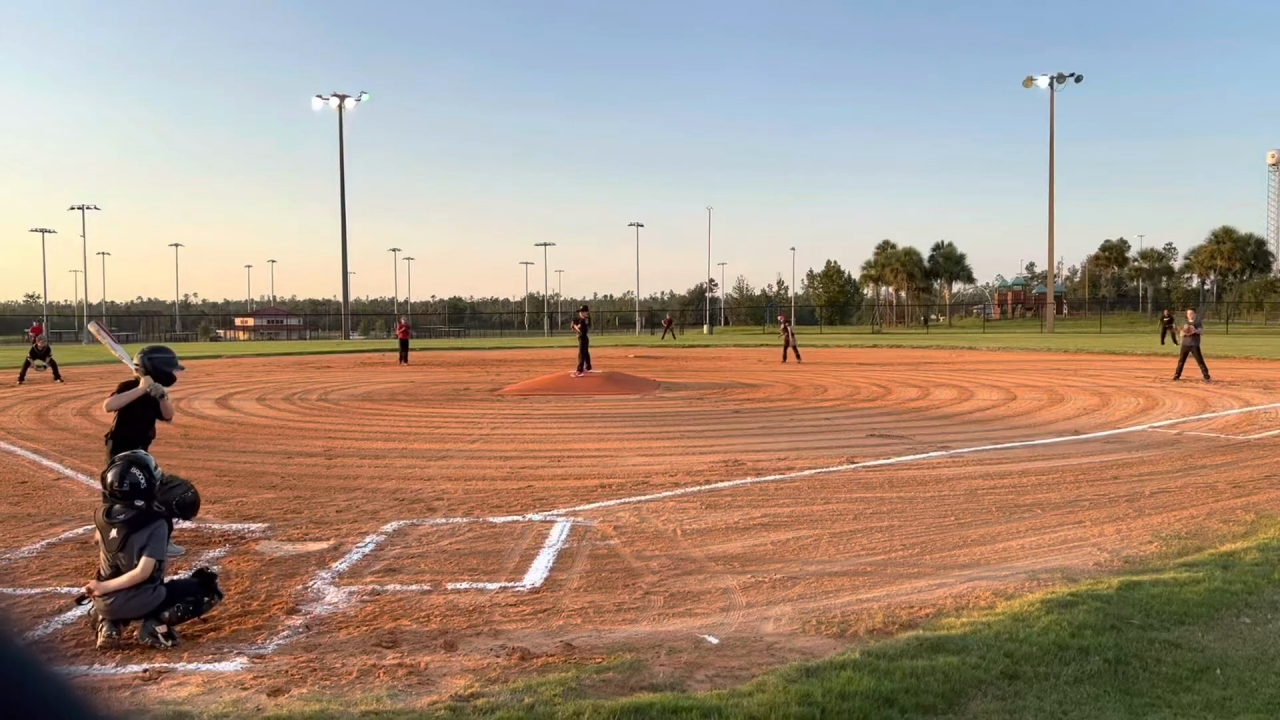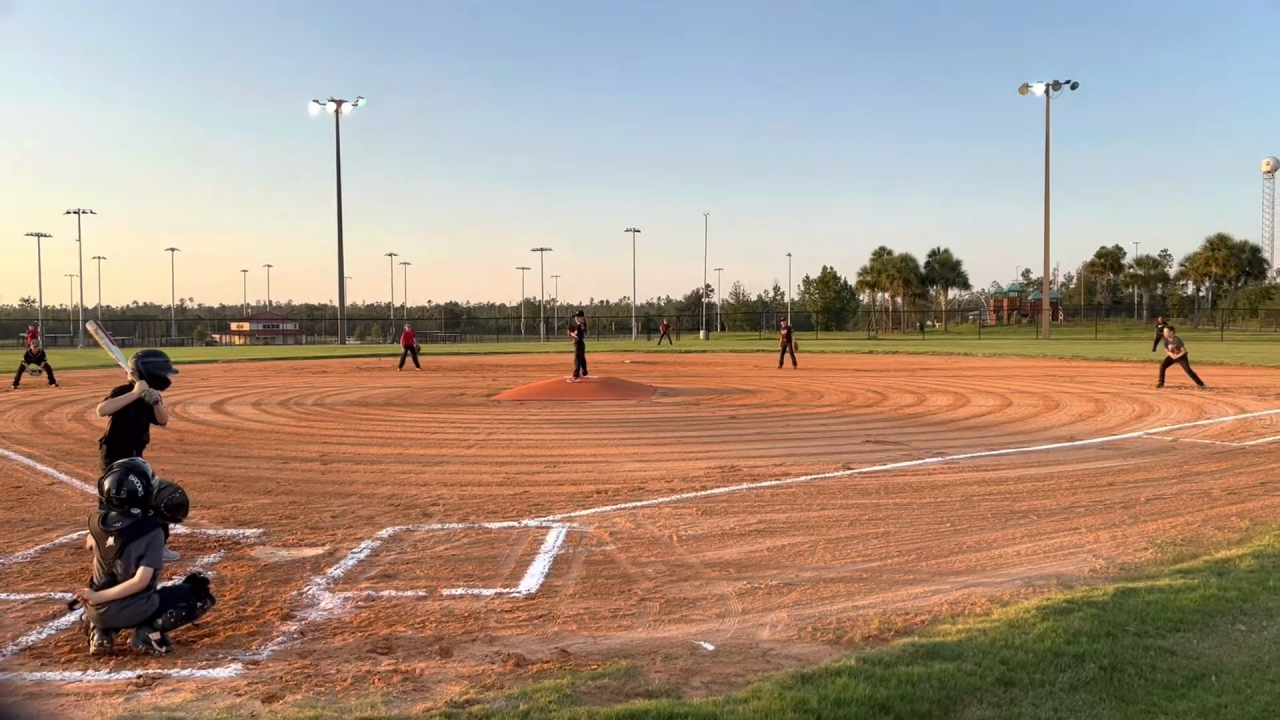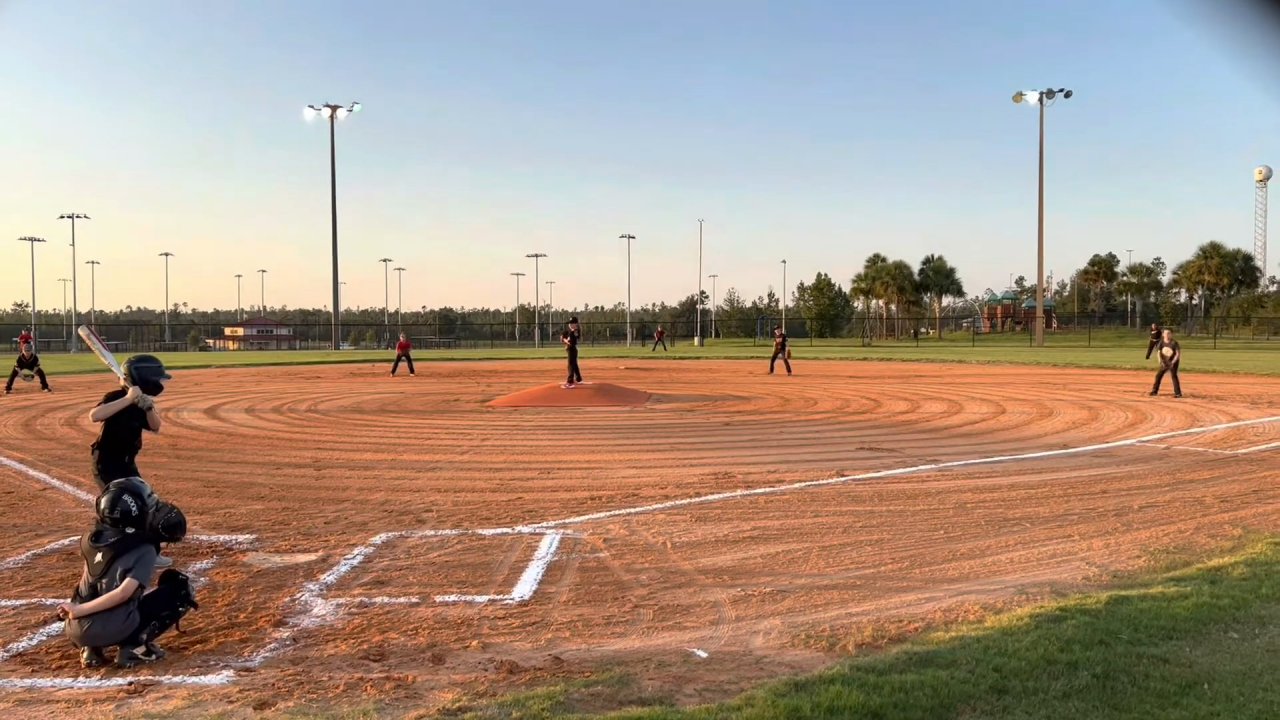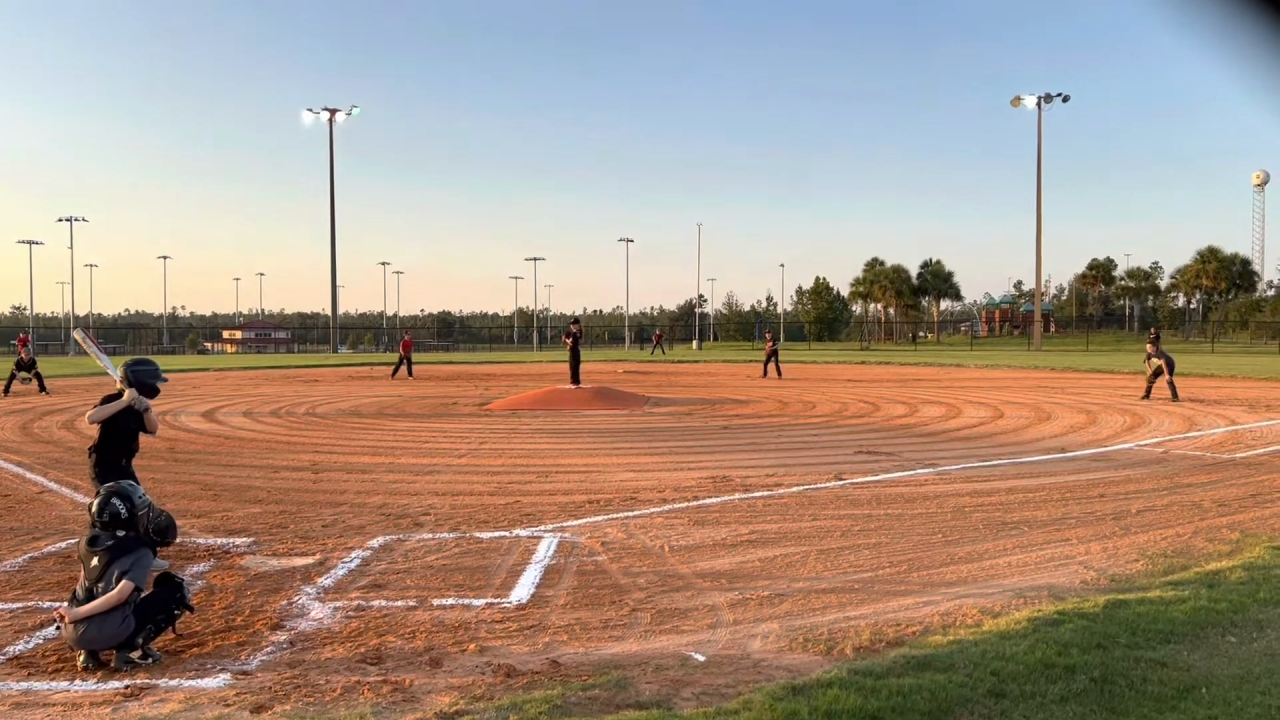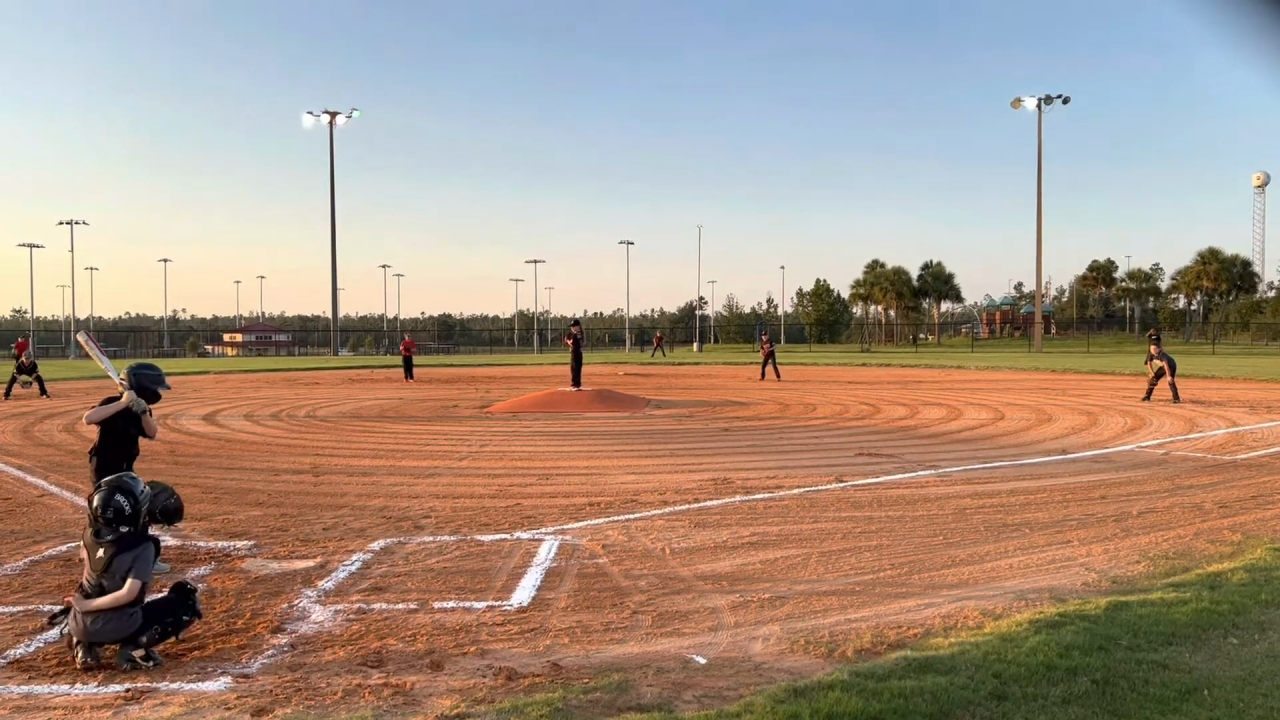
dt=1s
person 1, frame 1
left shoulder: (154, 391)
right shoulder: (129, 388)
left elbow: (168, 417)
right elbow: (108, 406)
left wrist: (162, 396)
right wrist: (141, 389)
left hip: (138, 450)
right hip: (122, 452)
person 1, frame 2
left shoulder: (150, 396)
right shoulder: (124, 392)
left elbow: (163, 421)
right elbow: (101, 410)
left wrist: (156, 402)
right wrist: (135, 394)
left hip: (133, 456)
right hip: (115, 457)
person 1, frame 3
left shoulder: (141, 402)
right shoulder: (116, 398)
left elbow: (155, 427)
right elbow: (94, 416)
left wrist: (149, 407)
right wrist: (128, 400)
left hip: (126, 462)
right hip: (106, 462)
person 1, frame 4
left shoulder: (139, 404)
right shoulder: (111, 401)
left elbow: (152, 429)
right elbow: (91, 418)
left wrist: (145, 409)
right wrist: (124, 402)
left hip: (123, 465)
right hip: (104, 466)
person 1, frame 5
left shoulder: (140, 408)
right shoulder: (113, 404)
left elbow: (151, 434)
right elbow: (88, 418)
left wrist: (144, 412)
right wrist: (122, 403)
left hip: (125, 468)
right hip: (104, 467)
person 2, frame 1
left shoulder: (102, 516)
right shoulder: (155, 523)
right elbow: (142, 573)
right wrist: (103, 587)
left hip: (106, 603)
right hip: (142, 603)
right knee: (208, 587)
left ankle: (110, 624)
right ankle: (157, 625)
person 2, frame 2
left shoulder: (97, 522)
right shoulder: (152, 532)
right elbow: (140, 582)
right wrist: (98, 597)
left hip: (97, 612)
right hip: (134, 613)
right knee: (200, 592)
left ankle: (102, 632)
right ankle: (151, 632)
person 2, frame 3
left shoulder: (92, 539)
right shoulder: (144, 549)
right elbow: (123, 594)
right wrist: (78, 610)
left hip: (76, 630)
right hip: (112, 631)
right knee: (181, 589)
left ankle: (91, 648)
right ankle: (135, 647)
person 2, frame 4
left shoulder: (89, 542)
right shoulder: (141, 553)
right elbow: (118, 596)
right wrist: (75, 614)
left hip: (72, 633)
right hip: (109, 635)
right knee: (176, 592)
left ankle: (88, 652)
right ankle: (132, 651)
person 2, frame 5
left shoulder: (91, 533)
right shoulder: (143, 547)
right elbow: (128, 595)
right wrist: (86, 606)
left hip: (80, 626)
right hip: (117, 629)
right knee: (186, 600)
left ankle: (86, 647)
right ankle: (135, 650)
